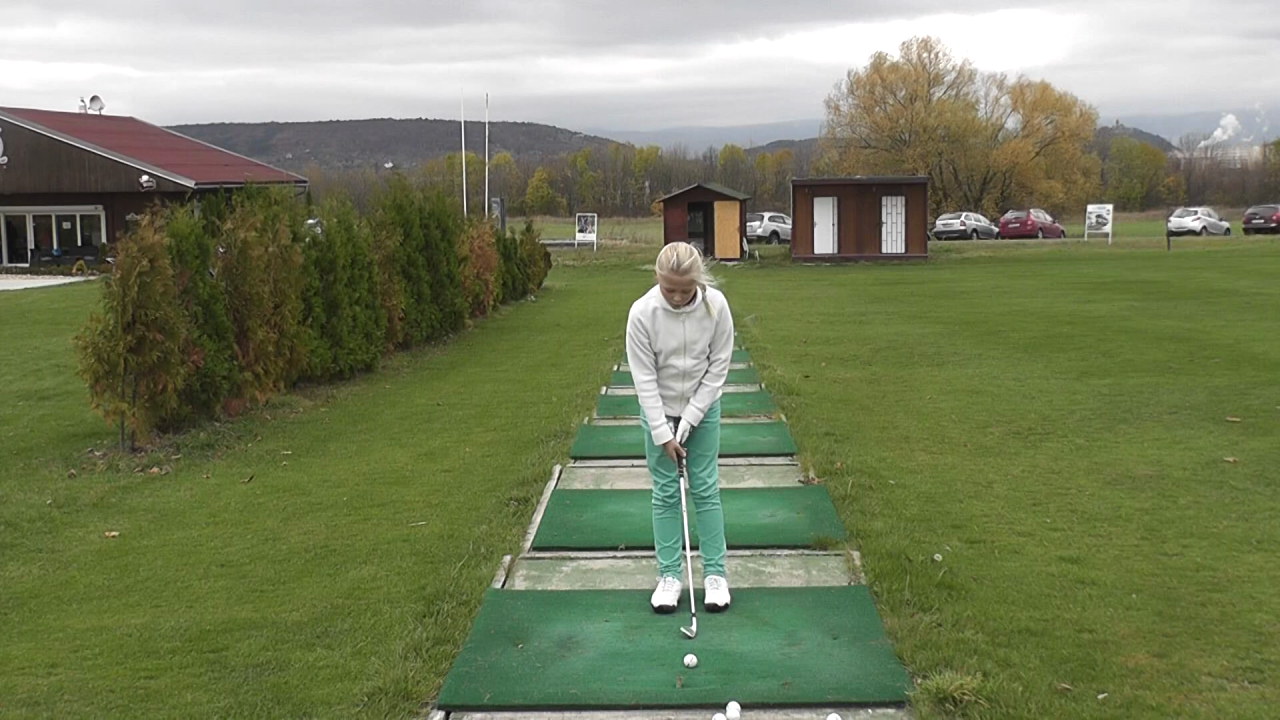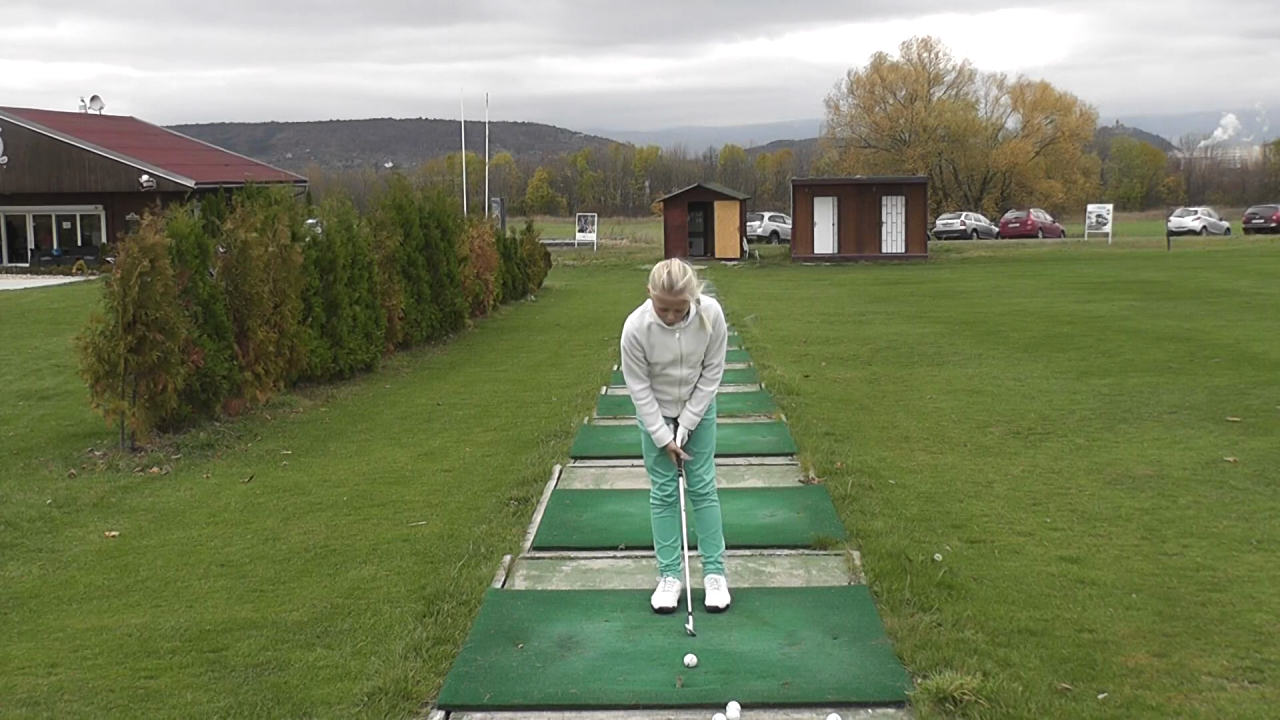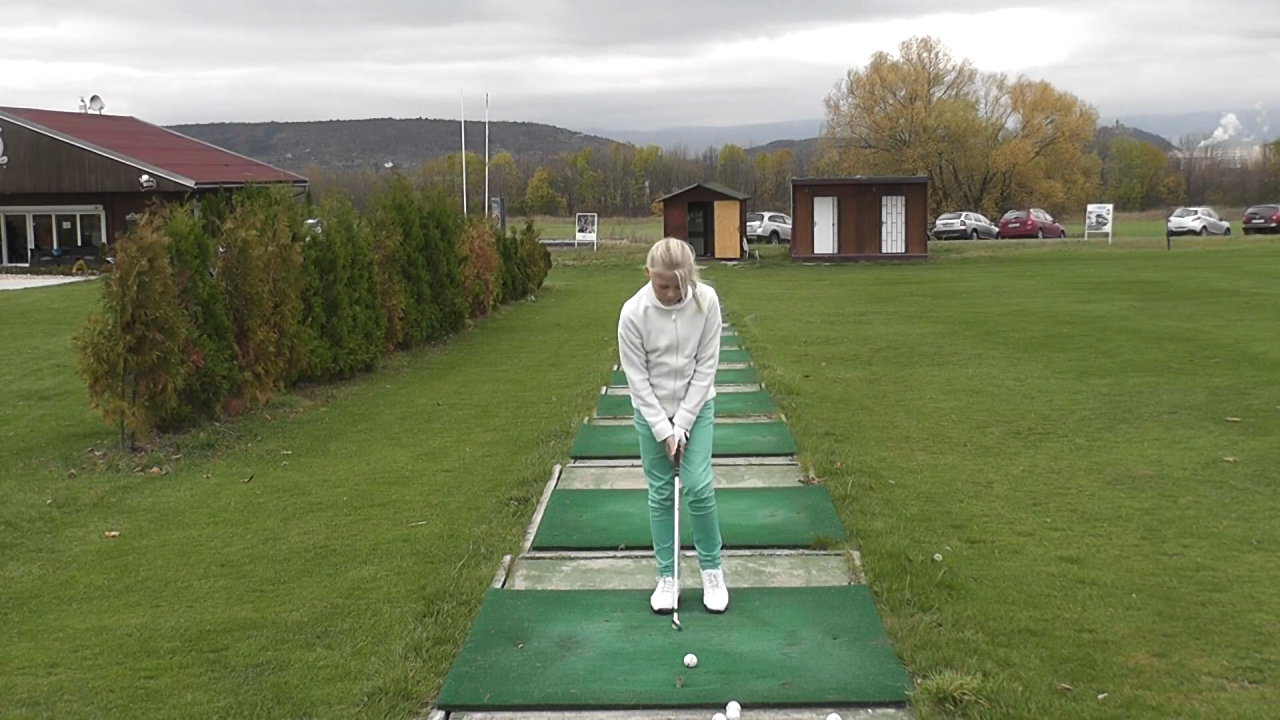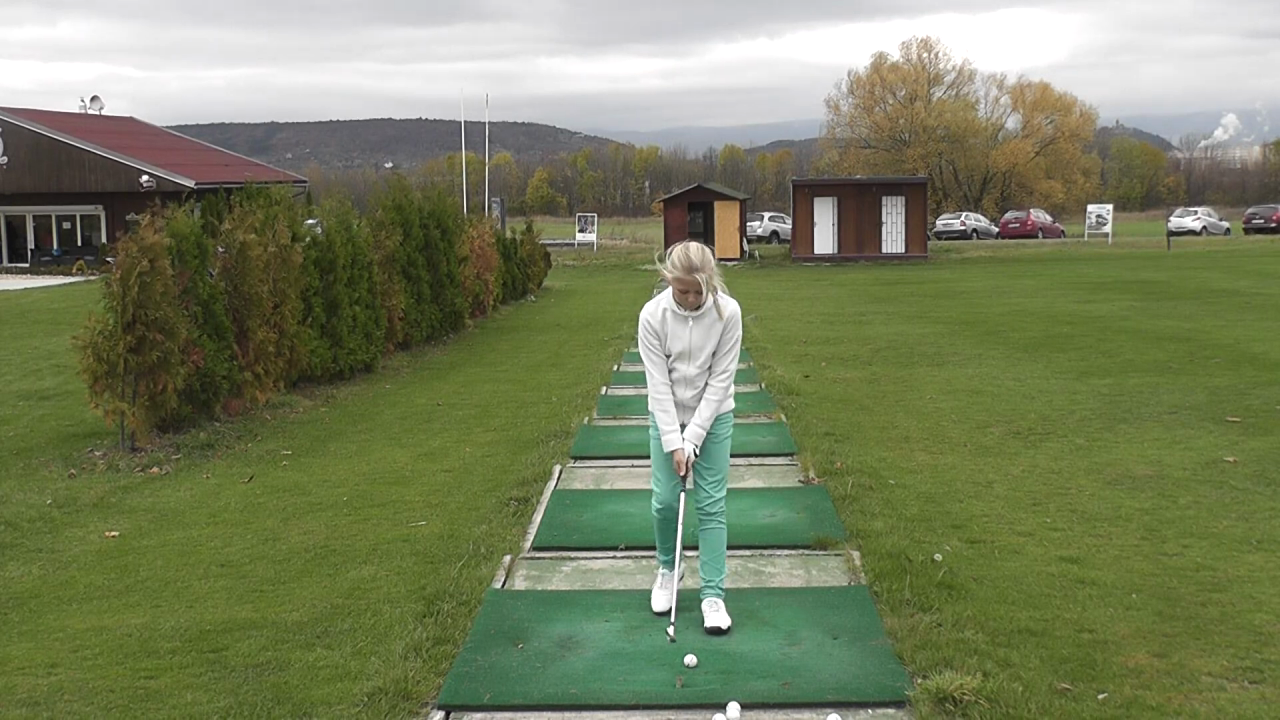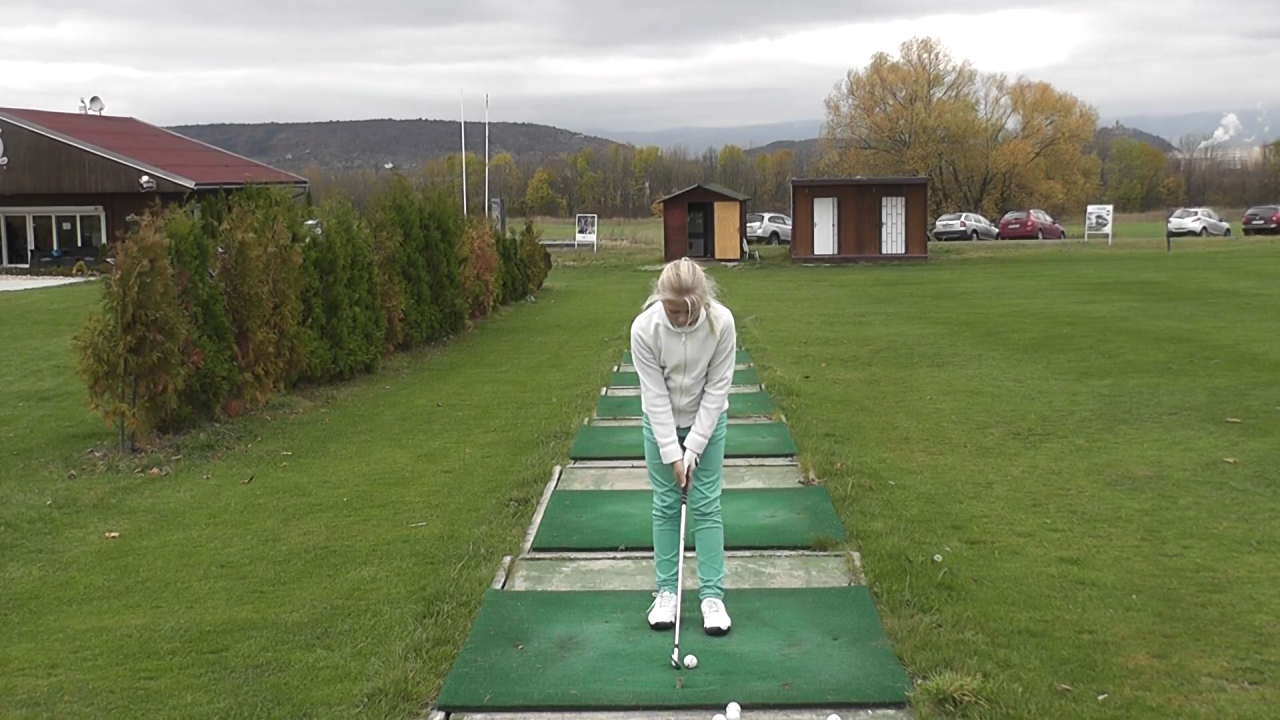
dt=0.5s
person 1, frame 1
left shoulder: (716, 305)
right shoulder: (642, 313)
left elbow: (719, 366)
right elbow: (645, 378)
left wrist: (690, 419)
right wrist: (663, 433)
left hip: (703, 407)
right hip: (658, 410)
left knee: (705, 488)
right knee: (665, 491)
left ankle: (715, 572)
right ankle: (670, 575)
person 1, frame 2
left shoulder: (711, 313)
right shoulder: (635, 327)
left elbow: (713, 370)
right elbow: (638, 386)
left wrist: (688, 423)
right wrist: (662, 435)
left hip: (699, 408)
right hip: (655, 412)
left knee: (702, 487)
right knee: (663, 491)
left ankle: (714, 573)
right ankle: (670, 575)
person 1, frame 3
left shoulder: (707, 301)
right shoulder: (633, 312)
left elbow: (707, 365)
right elbow: (637, 378)
left wrist: (683, 424)
right wrist: (663, 430)
left hip: (697, 406)
right hip: (652, 411)
left knee: (699, 487)
right knee: (661, 494)
left ankle: (712, 567)
right ankle: (667, 576)
person 1, frame 4
left shoulder: (728, 312)
right shoulder: (652, 315)
left elbow: (720, 379)
right elbow: (658, 383)
left wrist: (693, 437)
right wrist: (674, 442)
left hip: (714, 418)
right hip: (666, 418)
left knee: (711, 504)
right knee: (665, 501)
left ankle: (713, 594)
right ankle: (667, 568)
person 1, frame 5
left shoulder: (722, 322)
right shoulder: (644, 328)
left elbow: (718, 387)
right elbow: (656, 394)
left wrist: (694, 448)
right wrist: (672, 453)
left hip: (708, 420)
right hip: (661, 421)
left knee: (707, 504)
right knee: (666, 504)
left ankle: (712, 594)
right ankle: (666, 591)
